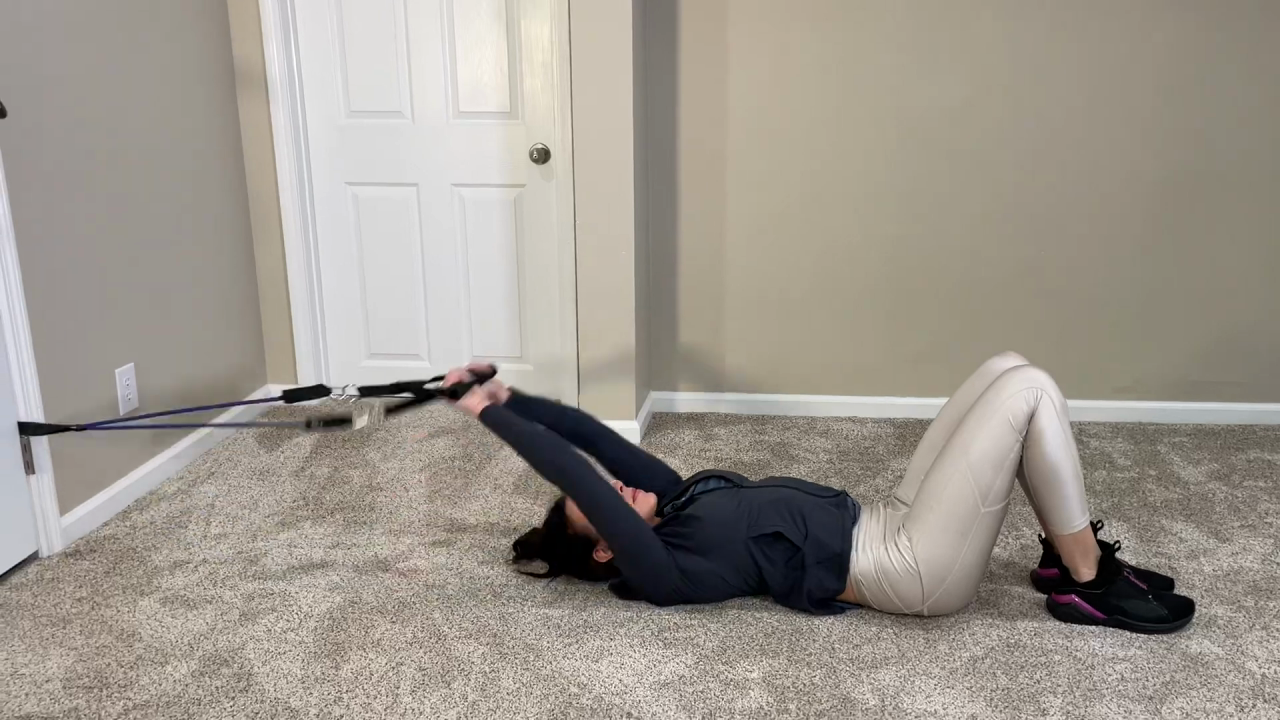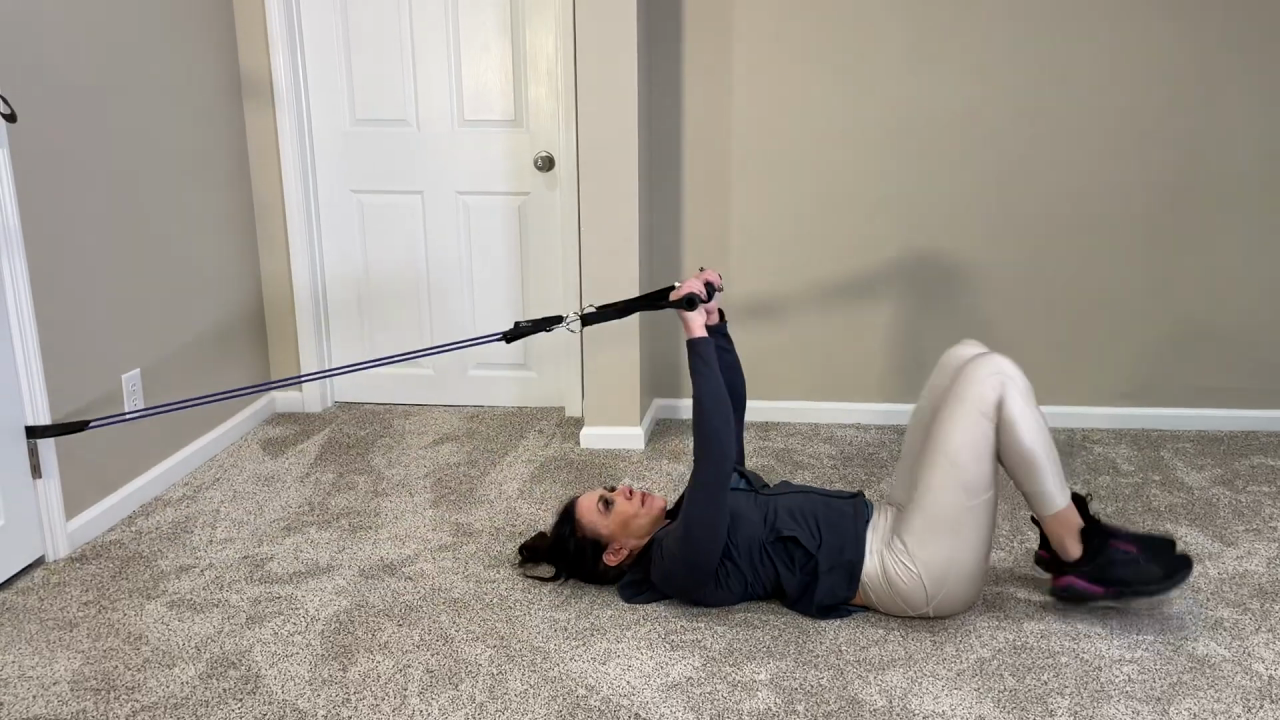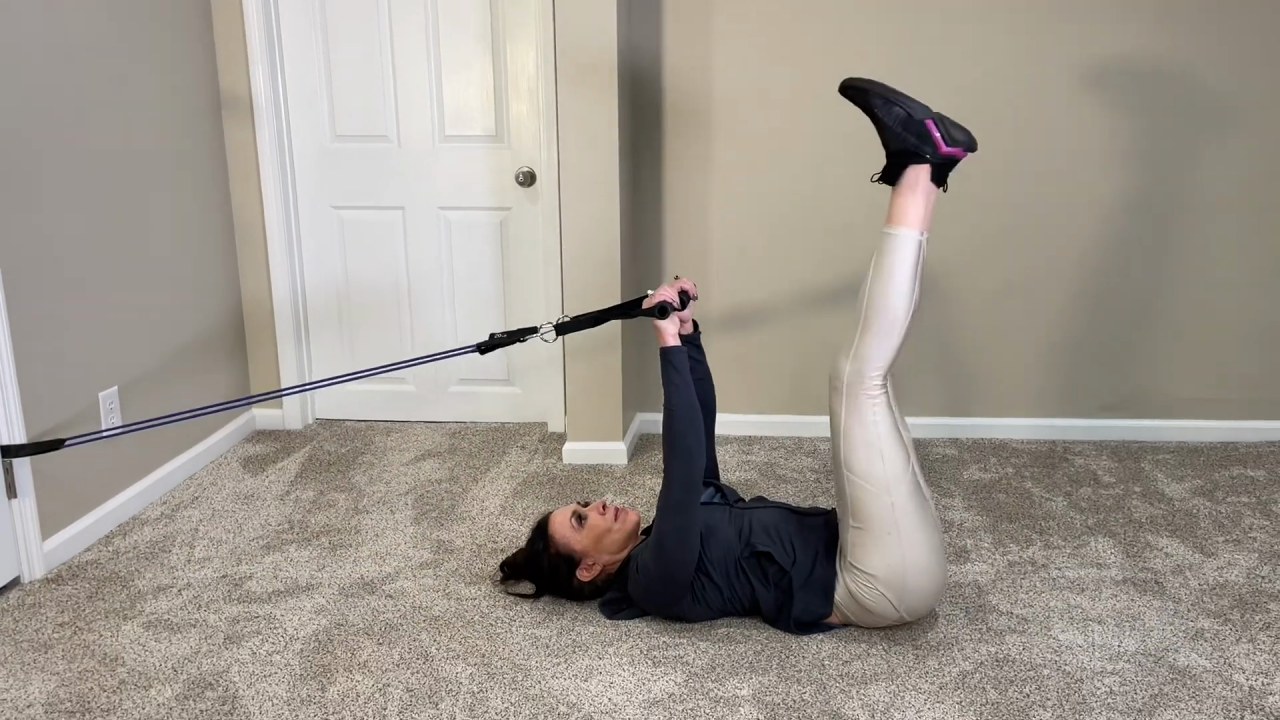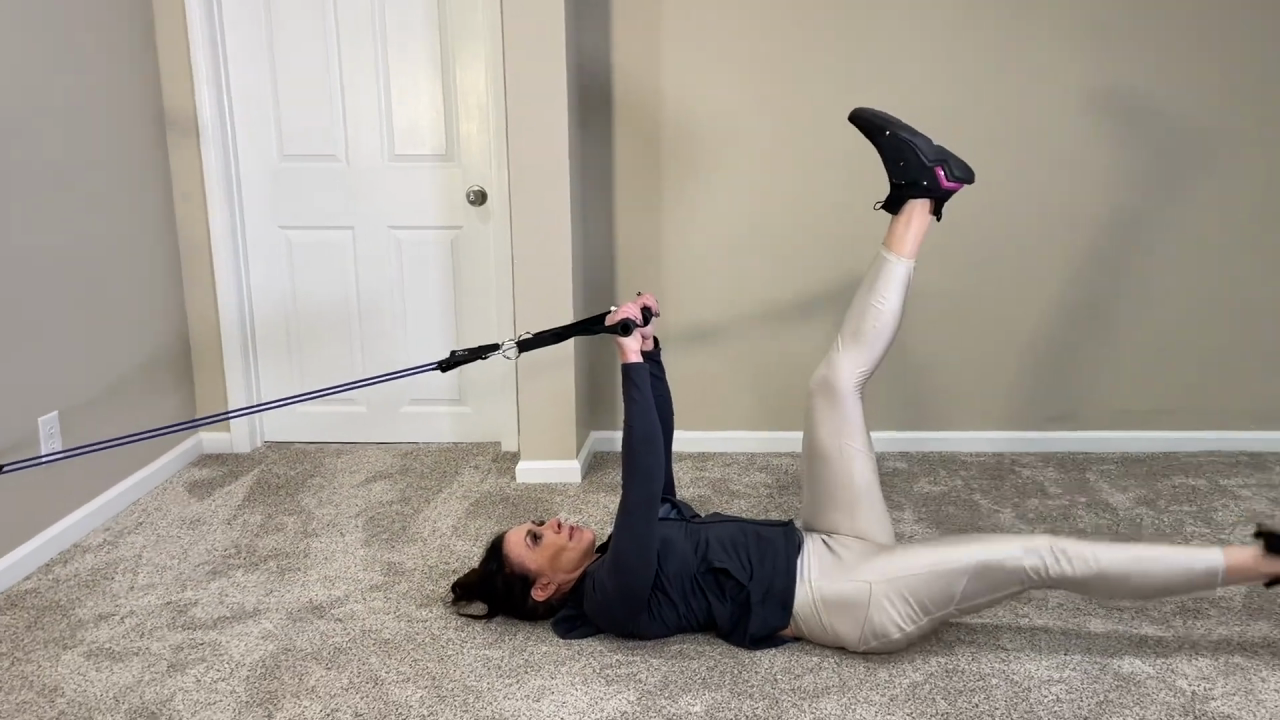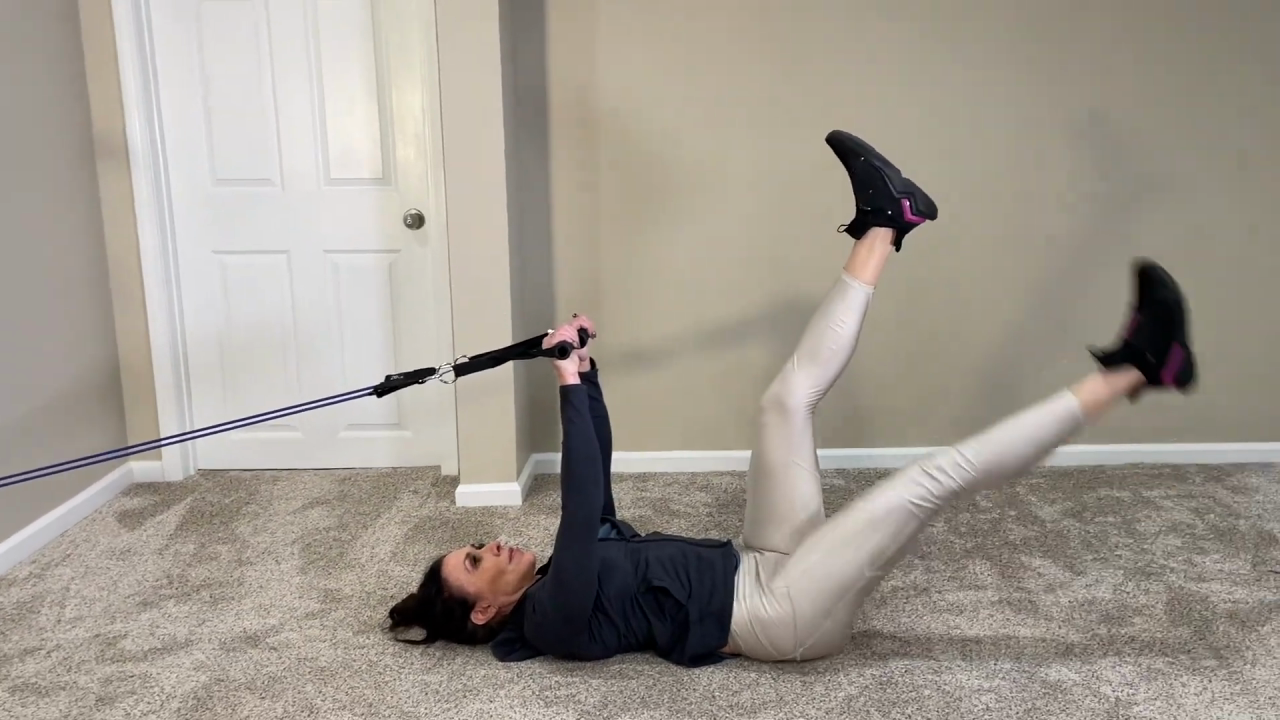
dt=1s
person 1, frame 1
left shoulder: (674, 504)
right shoulder: (662, 570)
left elbow: (602, 446)
right elbow: (584, 478)
left wrist: (508, 397)
right wrist: (491, 413)
left hip: (885, 525)
right hip: (910, 570)
left knee: (1008, 371)
right knee: (1030, 391)
left ankle: (1071, 557)
right ankle: (1091, 584)
person 1, frame 2
left shoulder: (686, 520)
right shoulder: (678, 565)
left elbow: (729, 414)
right elbow: (713, 457)
left wrist: (712, 322)
right wrist: (697, 341)
left hip: (886, 528)
right hip: (921, 574)
left knee: (968, 359)
right knee: (991, 377)
left ankle: (1071, 541)
right ankle: (1079, 555)
person 1, frame 3
left shoulder: (663, 541)
right shoulder: (657, 579)
left elbow: (698, 440)
right elbow: (682, 467)
left wrist: (685, 332)
right wrist: (669, 349)
right hip: (890, 582)
left knee: (861, 370)
right knee: (859, 374)
left ankle: (921, 170)
right ankle: (914, 169)
person 1, frame 4
left shoulder: (622, 558)
right shoulder: (613, 597)
left elbow: (655, 468)
right elbow: (640, 483)
left wrist: (646, 351)
right wrist: (630, 368)
left hip: (828, 552)
right hip: (846, 599)
left knee: (836, 378)
right knee: (1039, 555)
left ankle: (918, 199)
person 1, frame 5
left shoulder: (563, 579)
right shoulder: (557, 620)
left elbow: (591, 501)
right elbow: (579, 509)
left wrist: (583, 371)
right wrist: (570, 391)
left hip: (760, 569)
right hip: (778, 613)
left knee: (788, 397)
right knee: (931, 477)
left ankle: (881, 228)
right ankle: (1127, 373)
